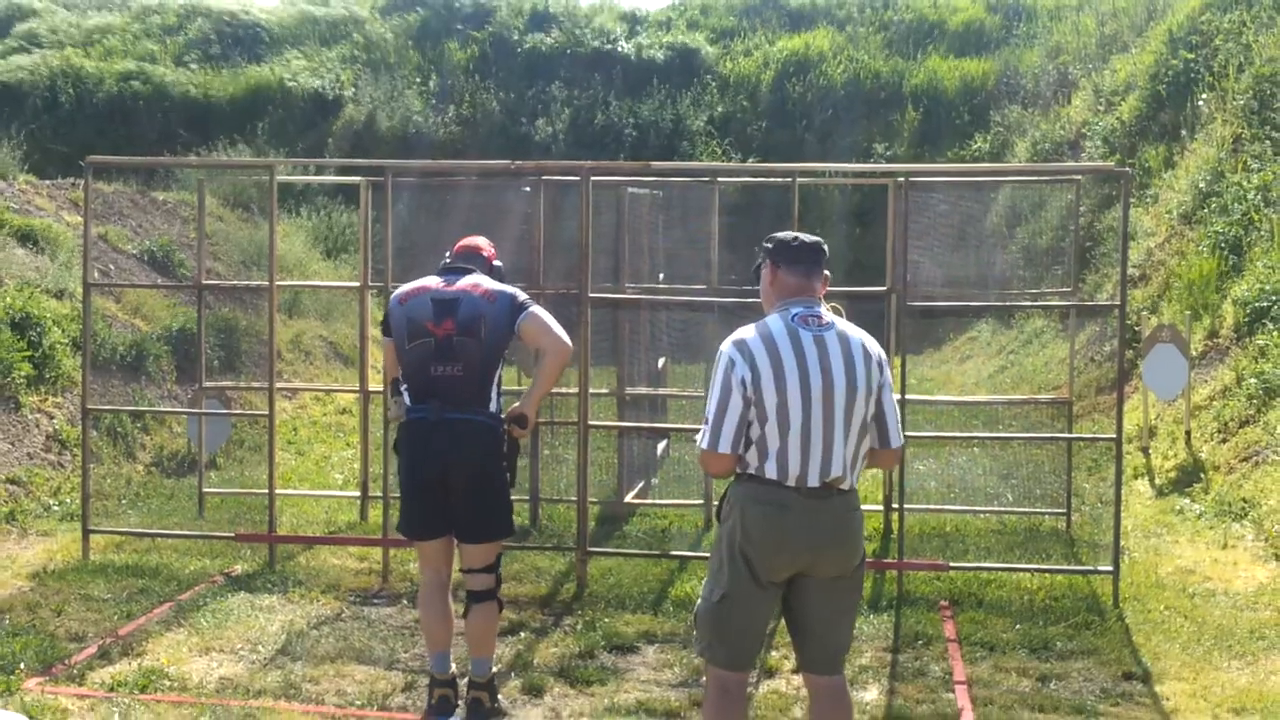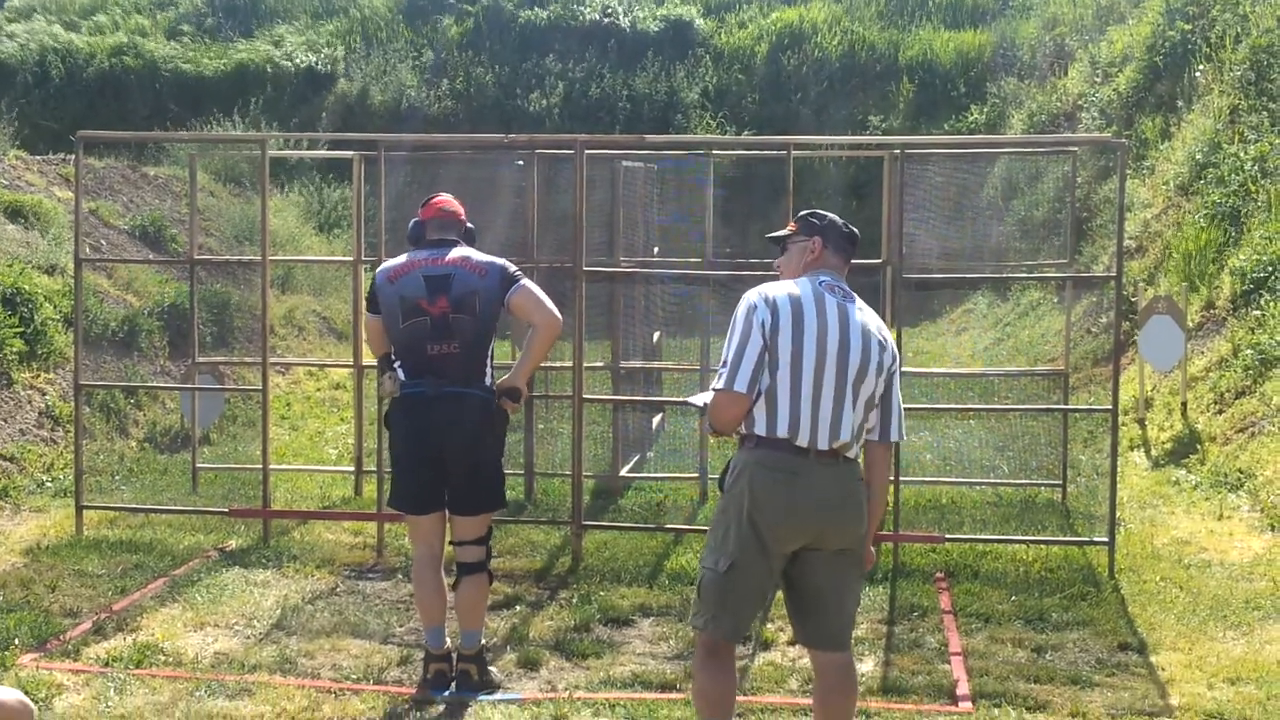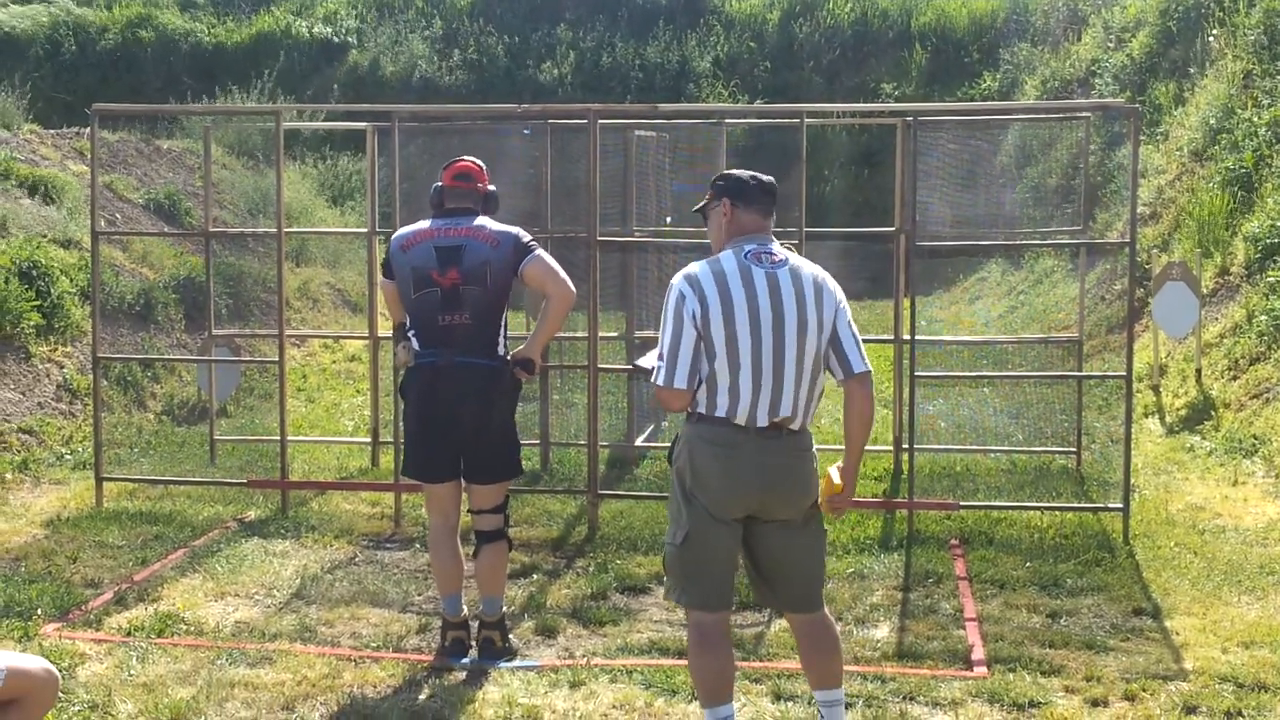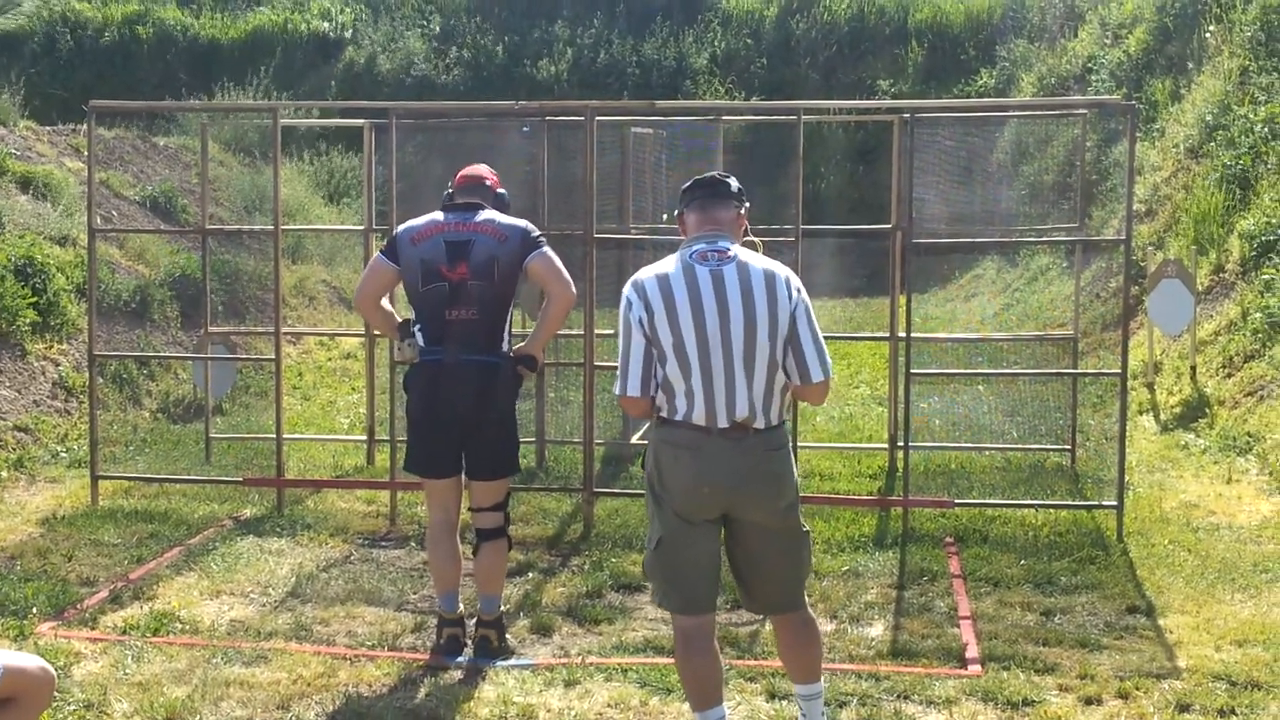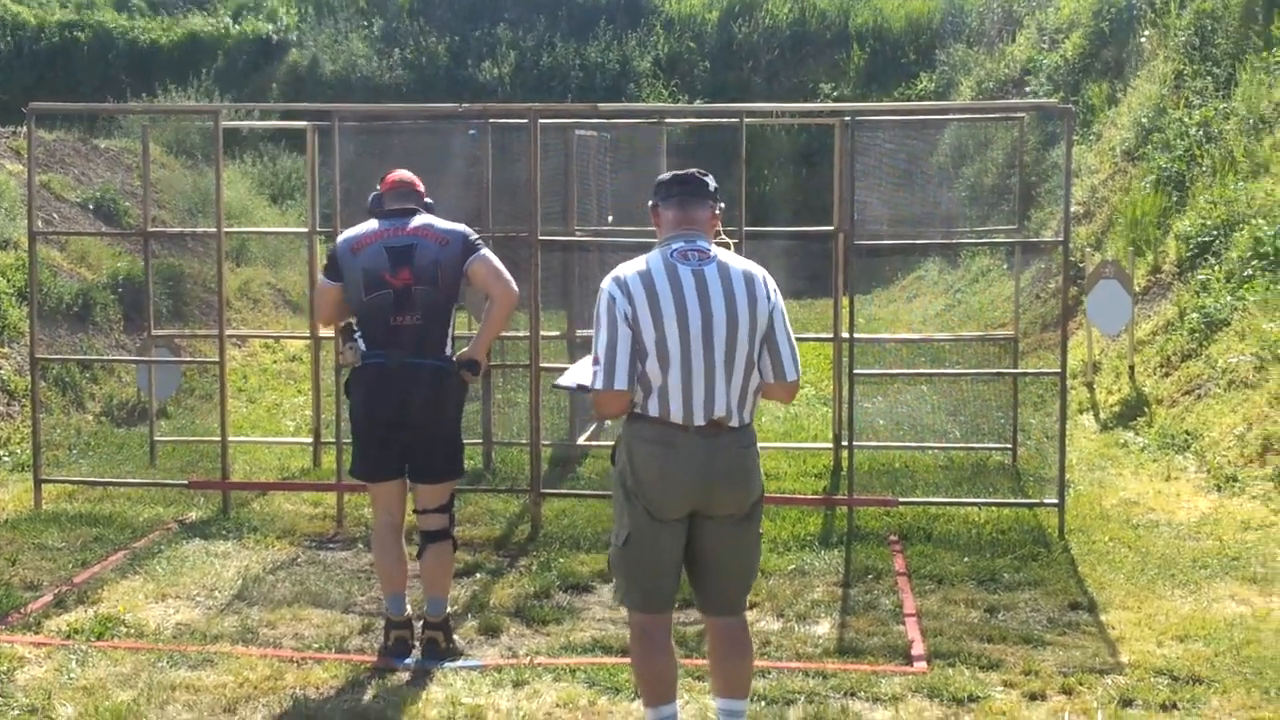
dt=1s
person 1, frame 1
left shoulder: (744, 347)
right shoulder: (866, 349)
left elbow: (717, 463)
right elbow: (890, 454)
left hip: (762, 516)
right hip: (837, 520)
left knee: (727, 669)
right knee: (827, 672)
person 1, frame 2
left shoulder: (766, 301)
right shoulder: (877, 331)
left elbow: (728, 409)
right elbow: (881, 450)
left wrist: (715, 421)
right wrist: (866, 534)
left hip: (766, 481)
right hip: (840, 490)
left knee: (714, 634)
right knee: (831, 646)
person 1, frame 3
left shoulder: (694, 282)
right shoulder: (819, 284)
left elbow: (673, 397)
right elbow: (860, 384)
left wrist: (665, 374)
right wrist: (850, 468)
left hip: (713, 458)
right hip: (789, 458)
left knee: (707, 613)
right knee: (806, 607)
person 1, frame 4
left shoulder: (646, 287)
right shoulder: (779, 280)
left elbow: (635, 403)
right elbow: (815, 389)
left hip: (683, 460)
right hip: (762, 457)
left knee: (691, 617)
right knee: (788, 604)
person 1, frame 5
left shoulder: (625, 283)
right shoulder: (755, 281)
left elbow: (610, 400)
right elbow: (784, 387)
left wrist: (593, 396)
left hip: (654, 456)
right hip: (730, 456)
left knee: (649, 613)
right knee: (726, 611)
person 2, frame 1
left shoulder: (402, 298)
right shoulder: (502, 296)
left elbow: (393, 371)
right elbow: (559, 346)
right wrist: (529, 405)
left hip: (418, 441)
right hip: (476, 442)
left knee: (433, 573)
right knee: (482, 575)
person 2, frame 2
left shoulder: (387, 275)
right shoulder: (491, 268)
left elbow: (378, 347)
right elbow: (549, 320)
right wrist: (518, 378)
left hip: (412, 417)
right hip: (472, 416)
left knee: (426, 549)
right knee: (473, 547)
left ankle: (436, 660)
right ankle: (471, 661)
person 2, frame 3
left shoulder: (402, 242)
right shoulder: (507, 239)
left elbow: (396, 312)
right elbow: (562, 291)
right wrist: (532, 351)
left hip: (426, 387)
right hip: (486, 385)
left knee: (442, 516)
right knee: (490, 516)
left ankle: (454, 627)
right ankle: (491, 628)
person 2, frame 4
left shoulder: (410, 233)
right shoulder: (515, 231)
left elbow: (365, 298)
right elbow: (563, 291)
right wrist: (532, 349)
left hip: (430, 382)
right hip: (489, 381)
left knee: (441, 514)
right knee: (491, 514)
left ankle: (449, 625)
right ankle: (488, 627)
person 2, frame 5
left shoulder: (348, 244)
right shoulder: (453, 235)
left elbow: (327, 315)
right elbow: (505, 292)
right wrist: (477, 351)
left hip: (374, 387)
right hip: (434, 385)
left knee: (386, 516)
right knee: (435, 516)
left ankle: (396, 628)
right ankle: (435, 629)
